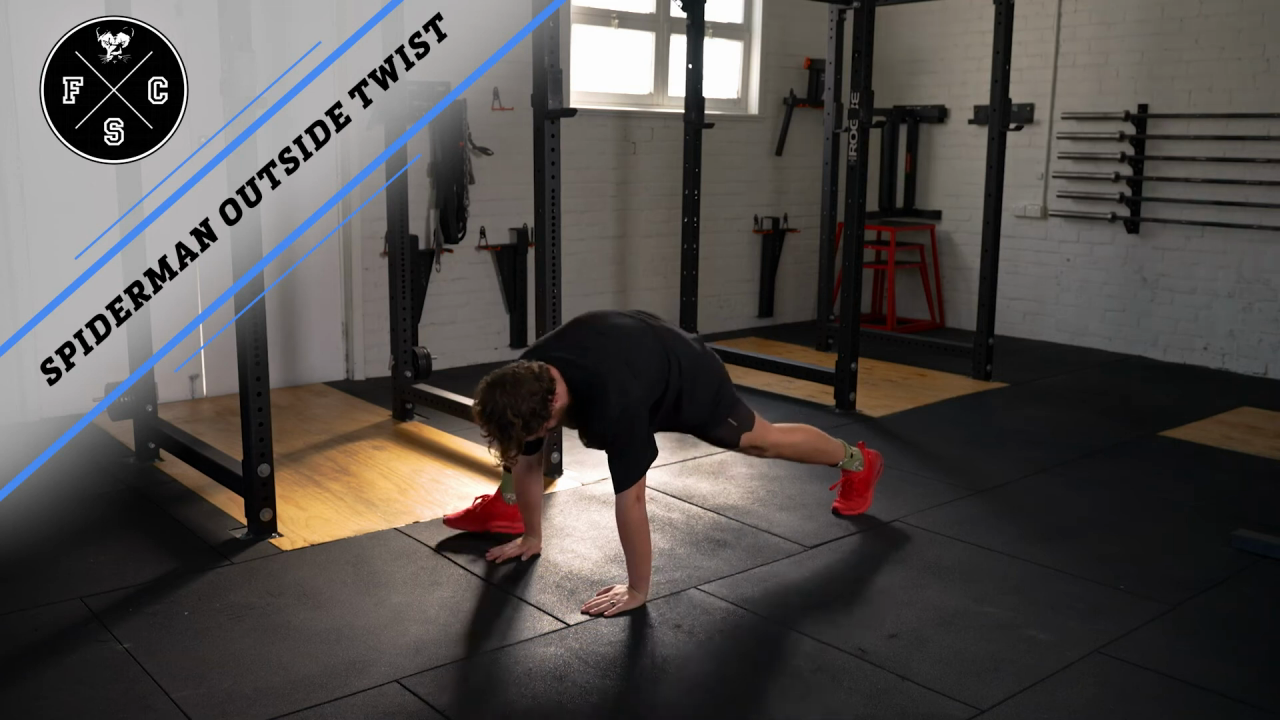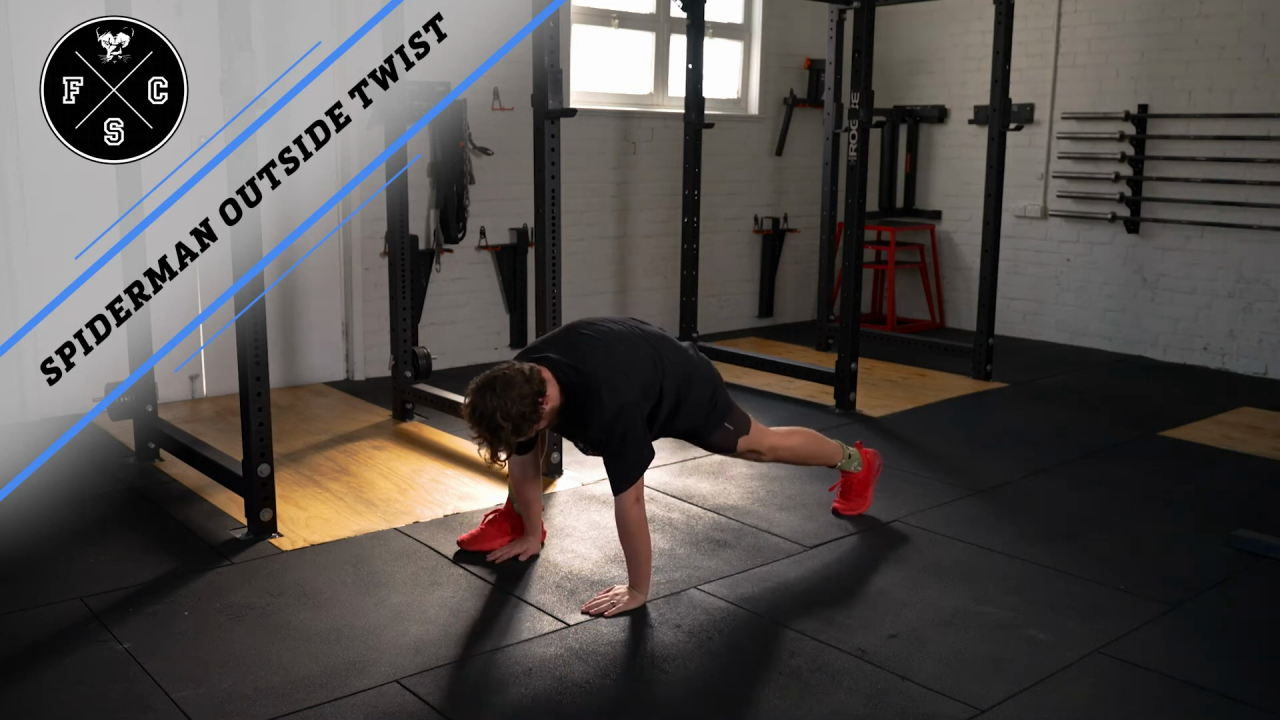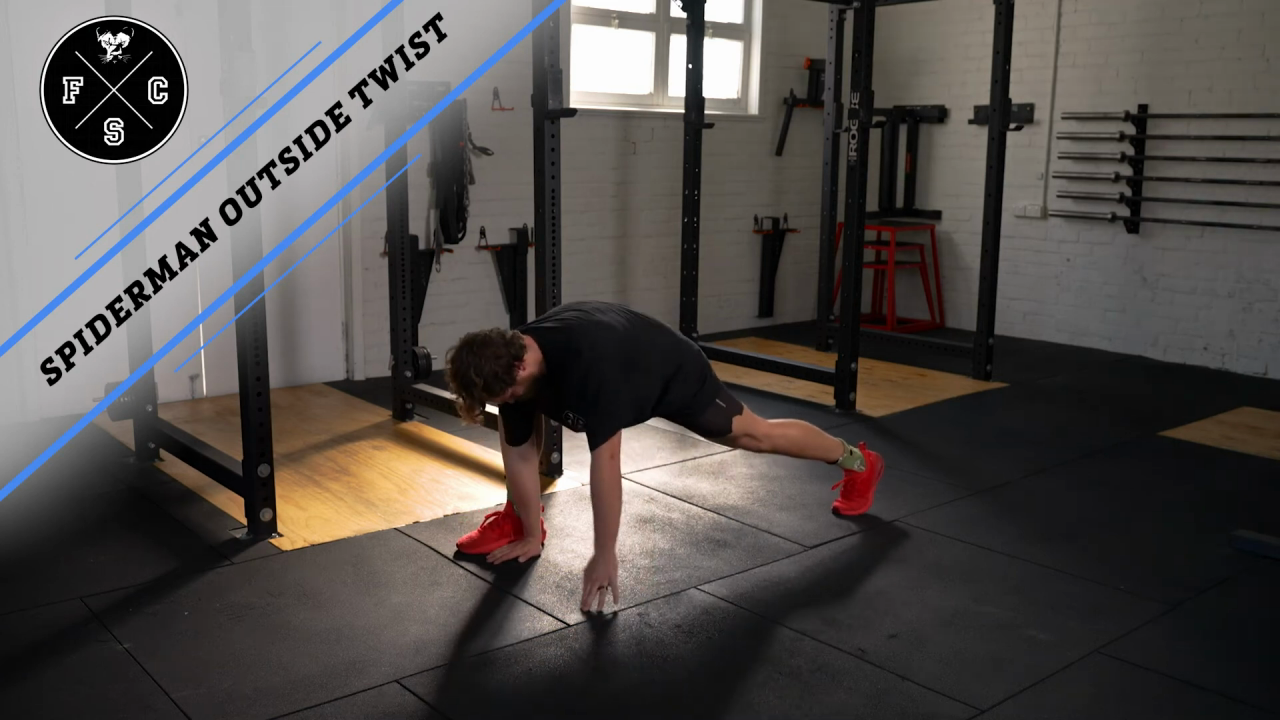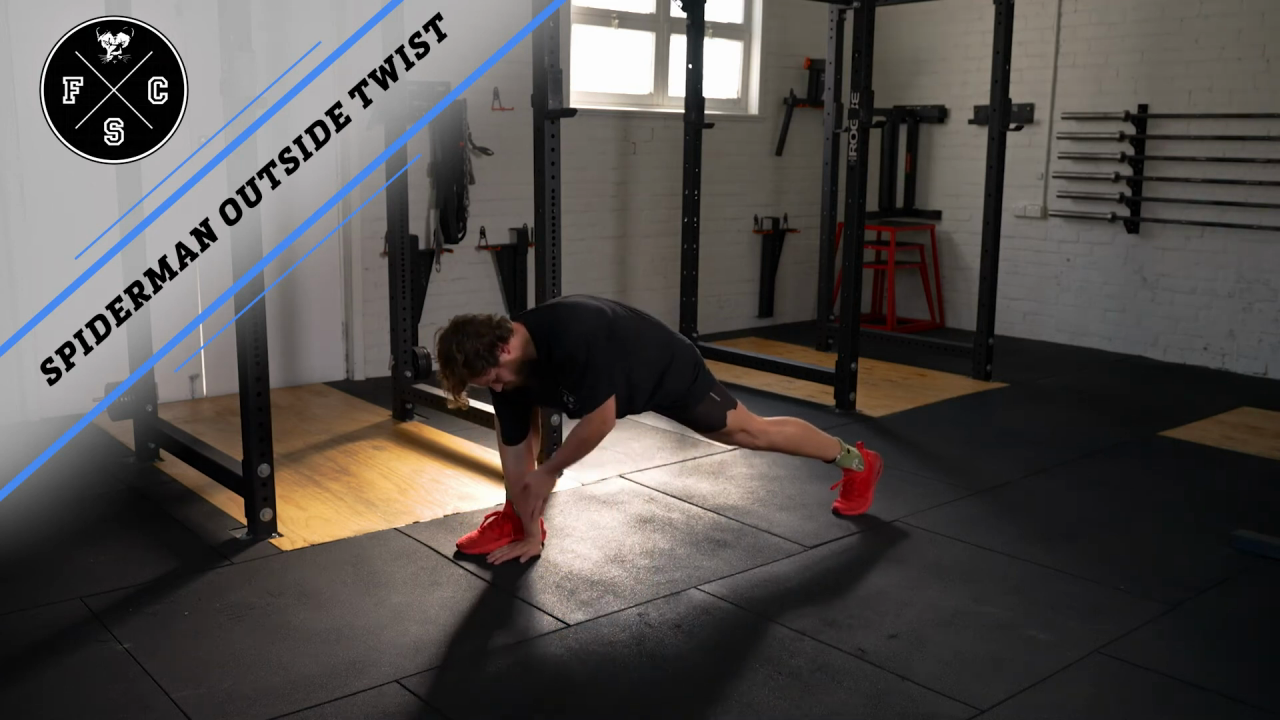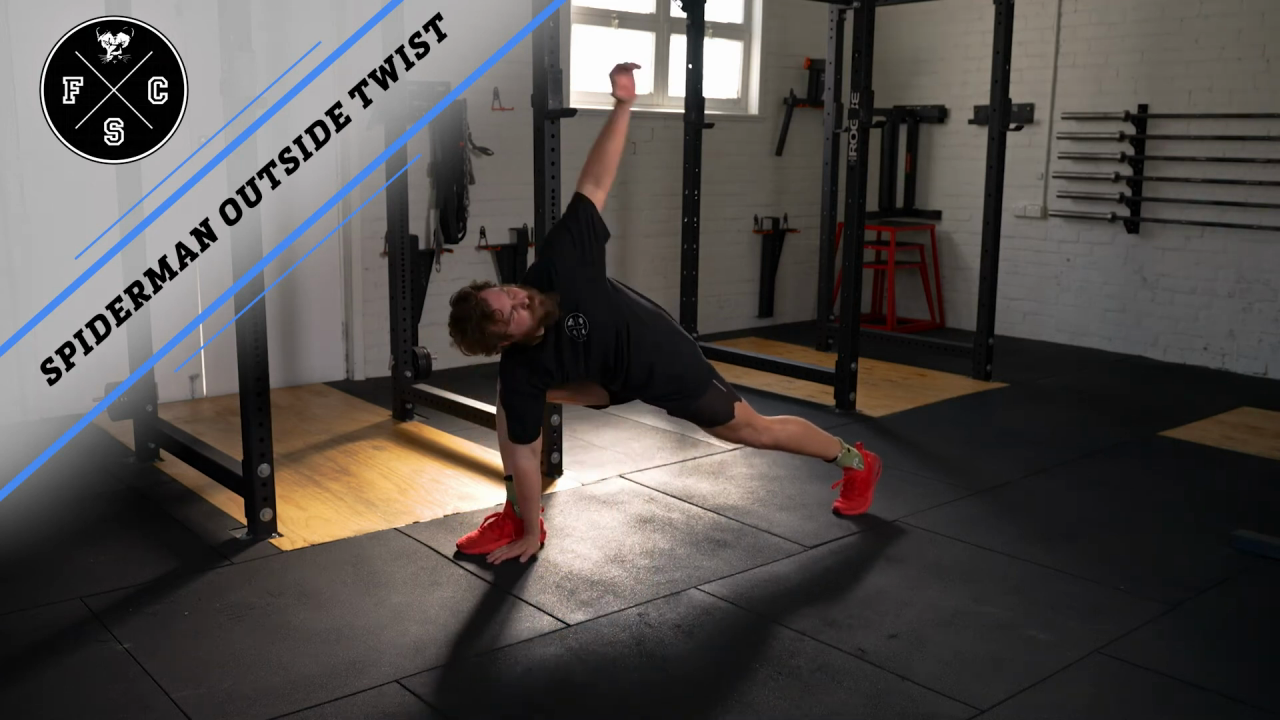
dt=1s
person 1, frame 1
left shoulder: (612, 402)
right shoulder: (524, 384)
left elbow: (630, 499)
right elbow: (526, 458)
left wrist: (637, 590)
right wrist: (532, 534)
left hip: (691, 377)
right hip: (636, 348)
left knee: (760, 440)
left ankle: (856, 462)
right ankle: (508, 505)
person 1, frame 2
left shoulder: (606, 405)
right shoulder: (520, 382)
left elbow: (629, 501)
right elbow: (523, 460)
left wrist: (637, 590)
right wrist: (530, 533)
left hip: (684, 387)
right hip: (631, 358)
left knee: (760, 445)
left ankle: (855, 462)
right ankle: (516, 517)
person 1, frame 3
left shoulder: (588, 362)
right shoulder: (511, 362)
left elbow: (606, 463)
right elbow: (520, 453)
left wrist: (605, 556)
right wrist: (531, 535)
left hip: (674, 372)
right hip: (628, 371)
left knee: (753, 434)
right knee: (519, 428)
left ankle: (857, 461)
right ankle: (516, 519)
person 1, frame 4
left shoulder: (572, 330)
right shoulder: (505, 368)
left elbow: (600, 421)
right elbow: (517, 451)
left wrist: (547, 473)
right wrist: (529, 534)
left hip: (671, 372)
right hip: (619, 381)
left knee: (749, 431)
right knee: (517, 421)
left ankle: (854, 460)
right ankle: (516, 516)
person 1, frame 5
left shoulder: (559, 267)
right shoulder: (520, 371)
left elbow: (595, 183)
right elbow: (523, 454)
left wrist: (622, 105)
right wrist: (529, 534)
left hip: (671, 362)
right hip: (610, 379)
left knee: (754, 430)
right knee: (511, 400)
left ankle: (854, 461)
right ankle: (517, 517)
